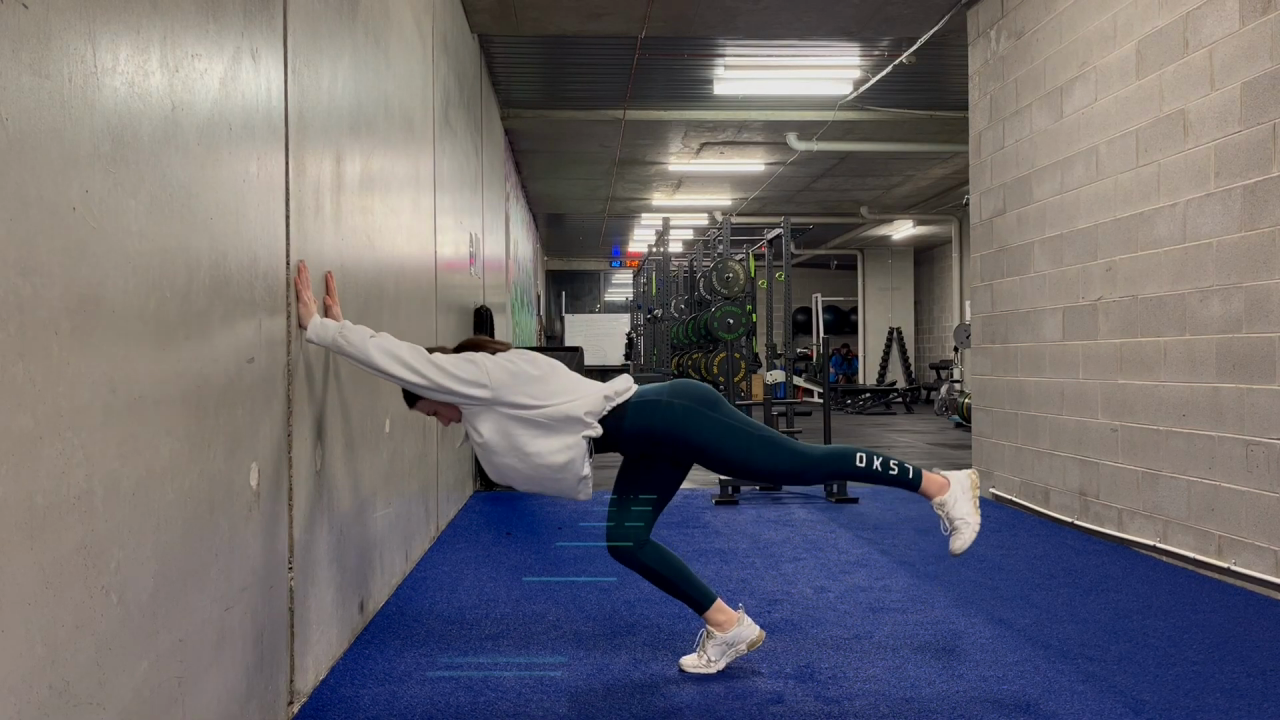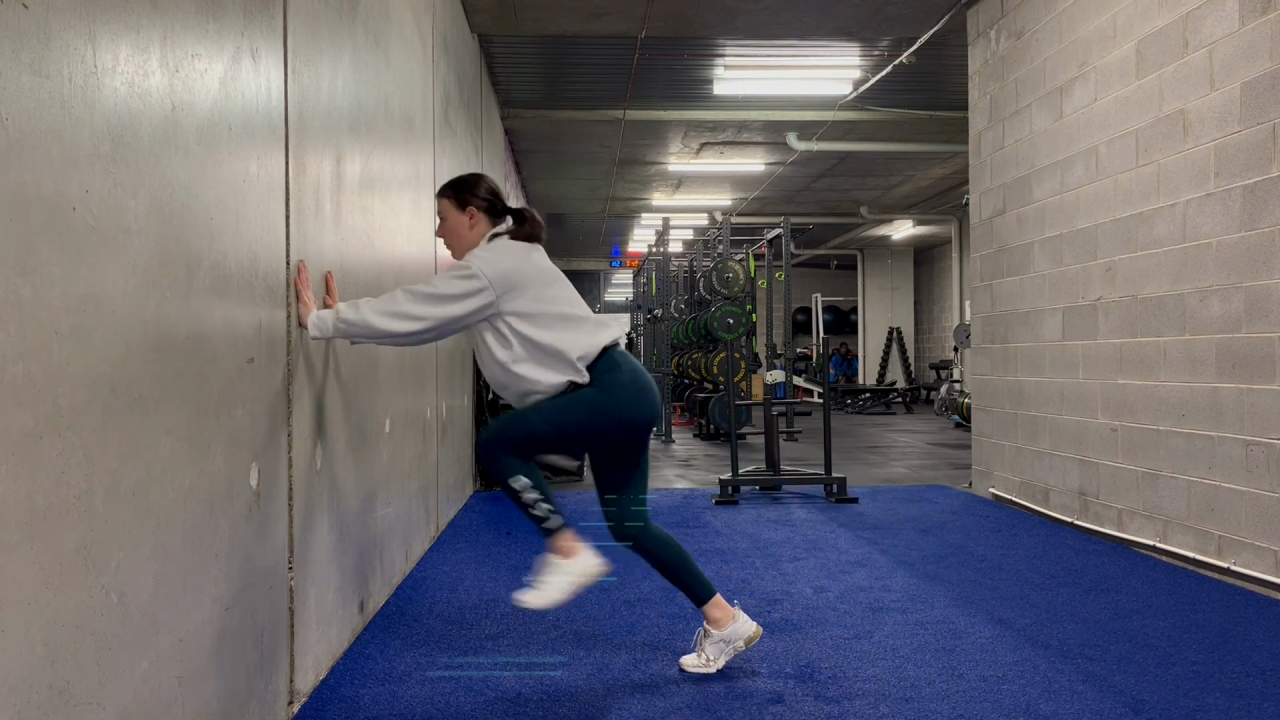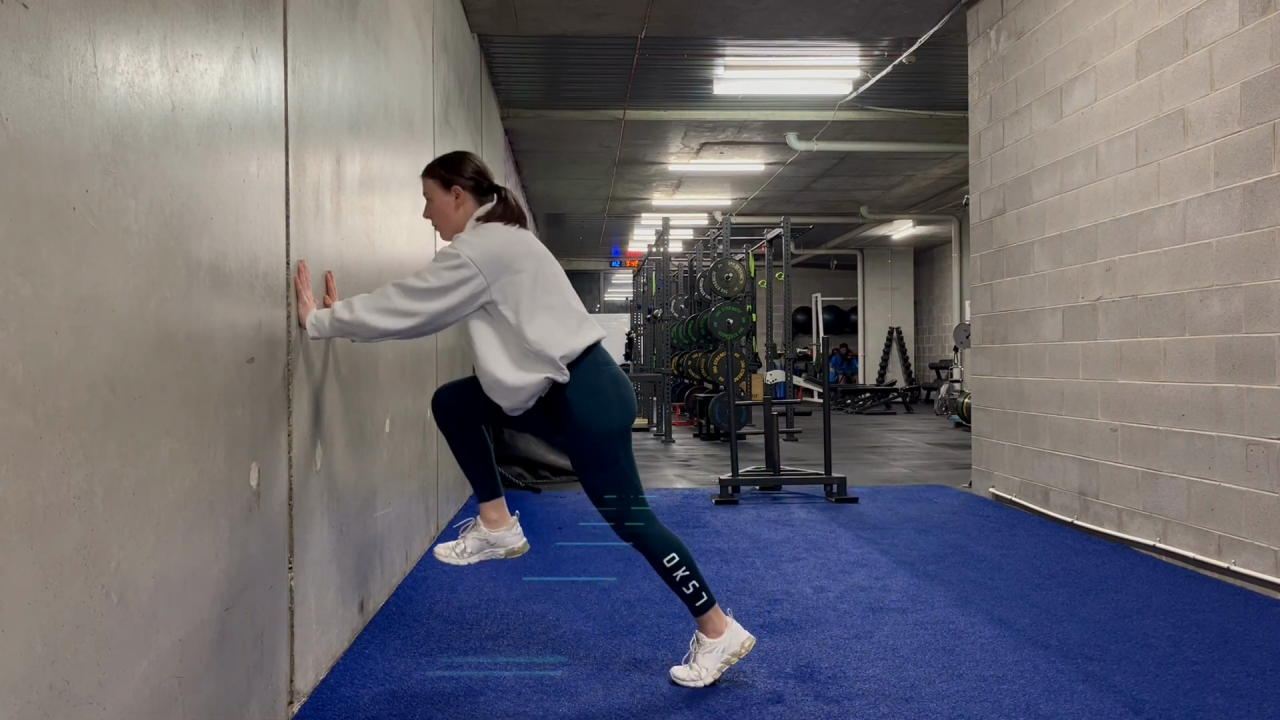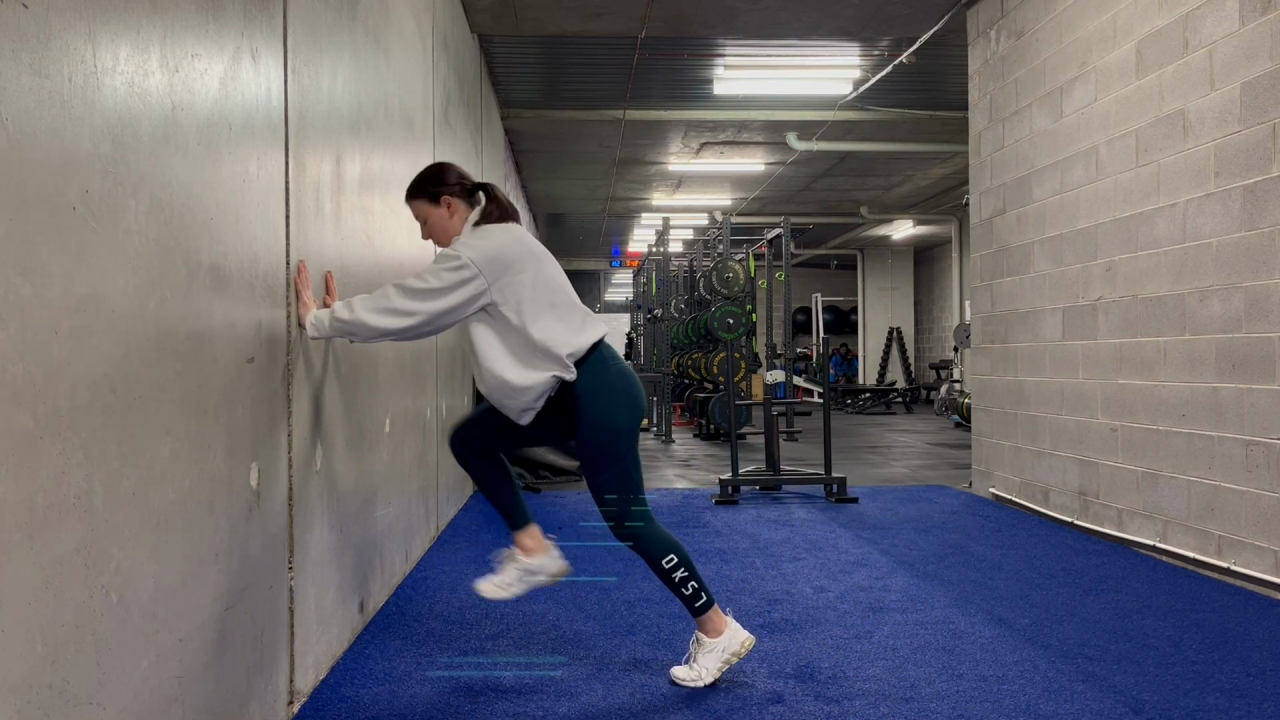
dt=0.7s
person 1, frame 1
left shoulder: (481, 375)
right shoulder: (487, 382)
left elbow: (405, 359)
right elbow: (406, 362)
left wrist: (319, 326)
right wrist: (338, 328)
left hip: (666, 420)
right hip: (656, 434)
left knee: (803, 465)
right knee: (625, 541)
left ankle: (943, 486)
right ankle: (727, 626)
person 1, frame 2
left shoulder: (492, 266)
right shoulder: (504, 261)
left elbow: (413, 313)
right elbow: (421, 316)
left wrist: (321, 321)
right wrist: (344, 317)
left hip: (617, 391)
right hip: (619, 393)
left knee: (496, 445)
right knee: (626, 525)
left ankle: (570, 553)
right ankle: (725, 621)
person 1, frame 3
left shoulder: (482, 249)
right shoulder: (496, 242)
left elbow: (407, 306)
right elbow: (417, 305)
left wrist: (320, 320)
right wrist: (344, 314)
left hip: (587, 392)
right hip: (562, 389)
left knee: (628, 518)
right knee: (452, 403)
left ankle: (720, 632)
right ankle: (497, 525)
person 1, frame 4
left shoulder: (480, 252)
right shoulder: (494, 243)
left elbow: (407, 309)
right elbow: (417, 308)
left wrist: (320, 320)
right wrist: (345, 314)
left hip: (598, 389)
right hip: (567, 389)
left knee: (627, 519)
right knee: (472, 440)
left ankle: (719, 630)
right ankle: (535, 549)
